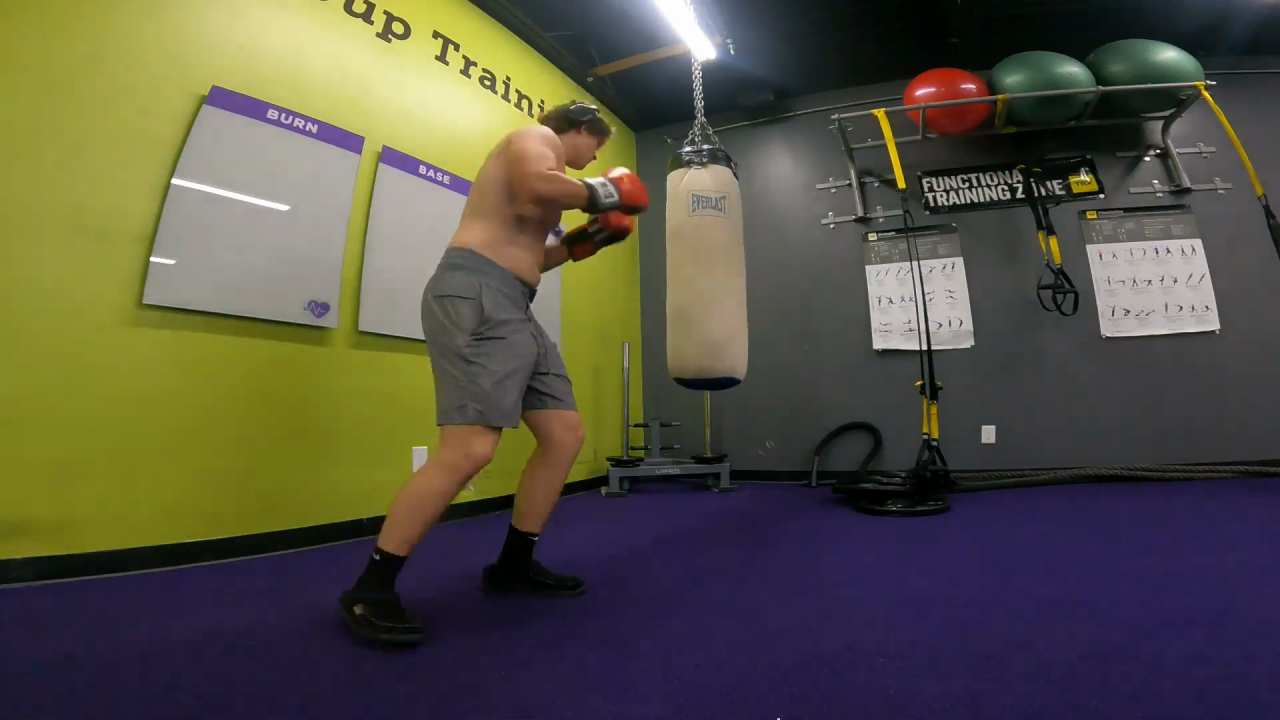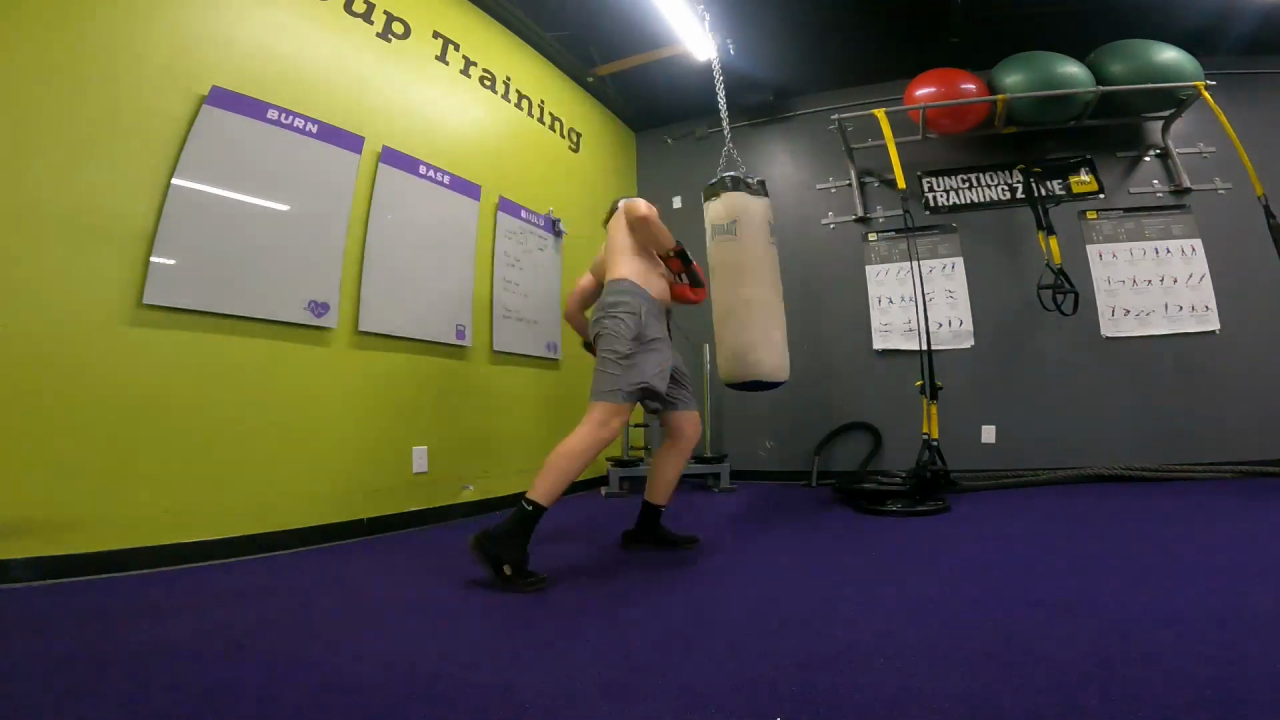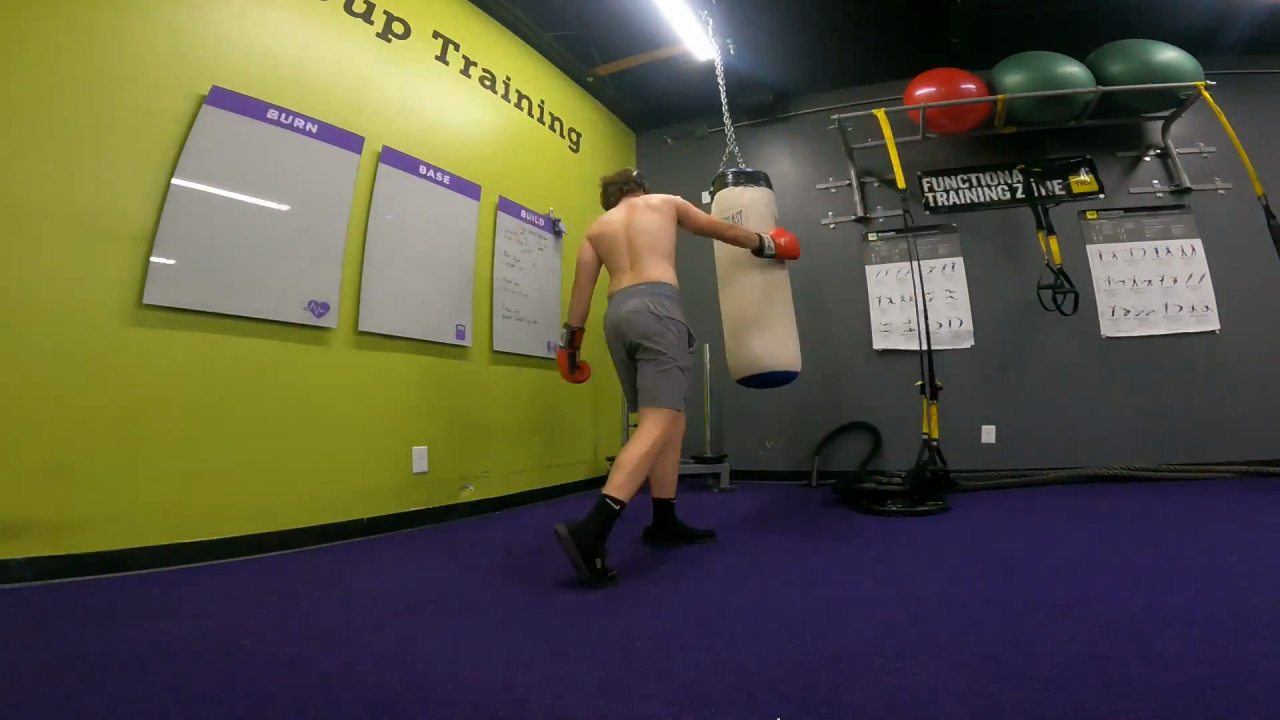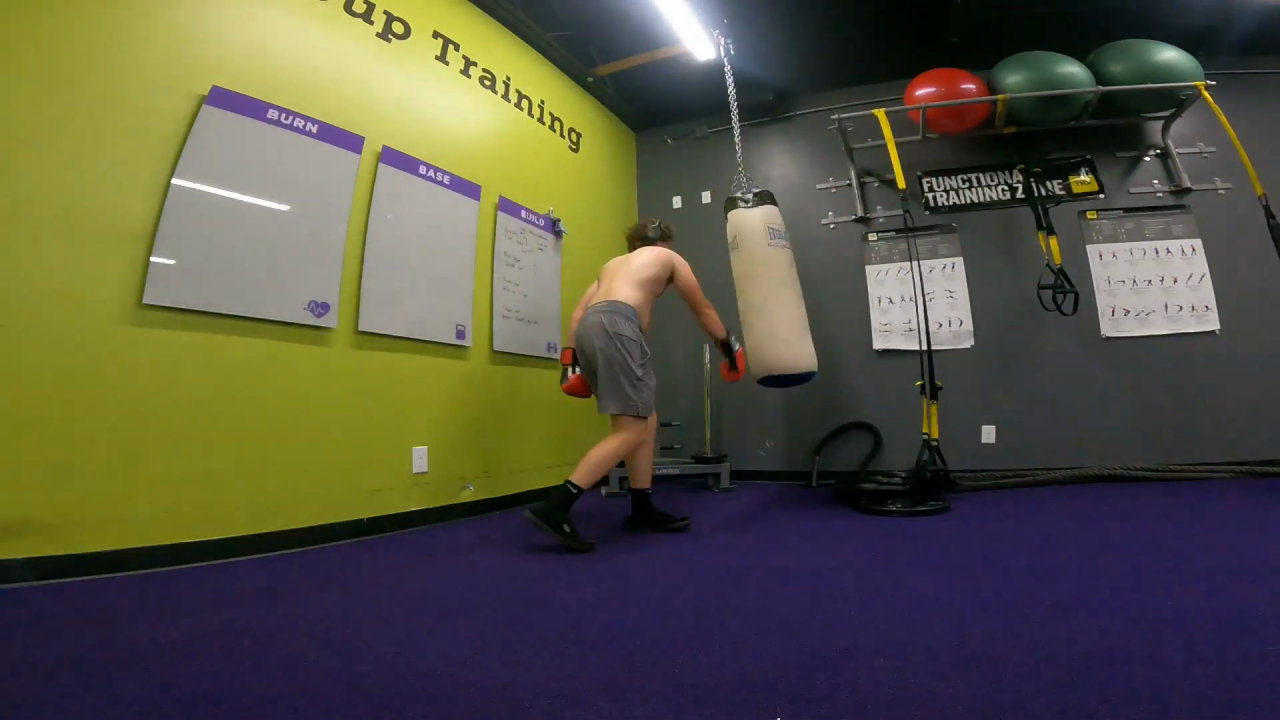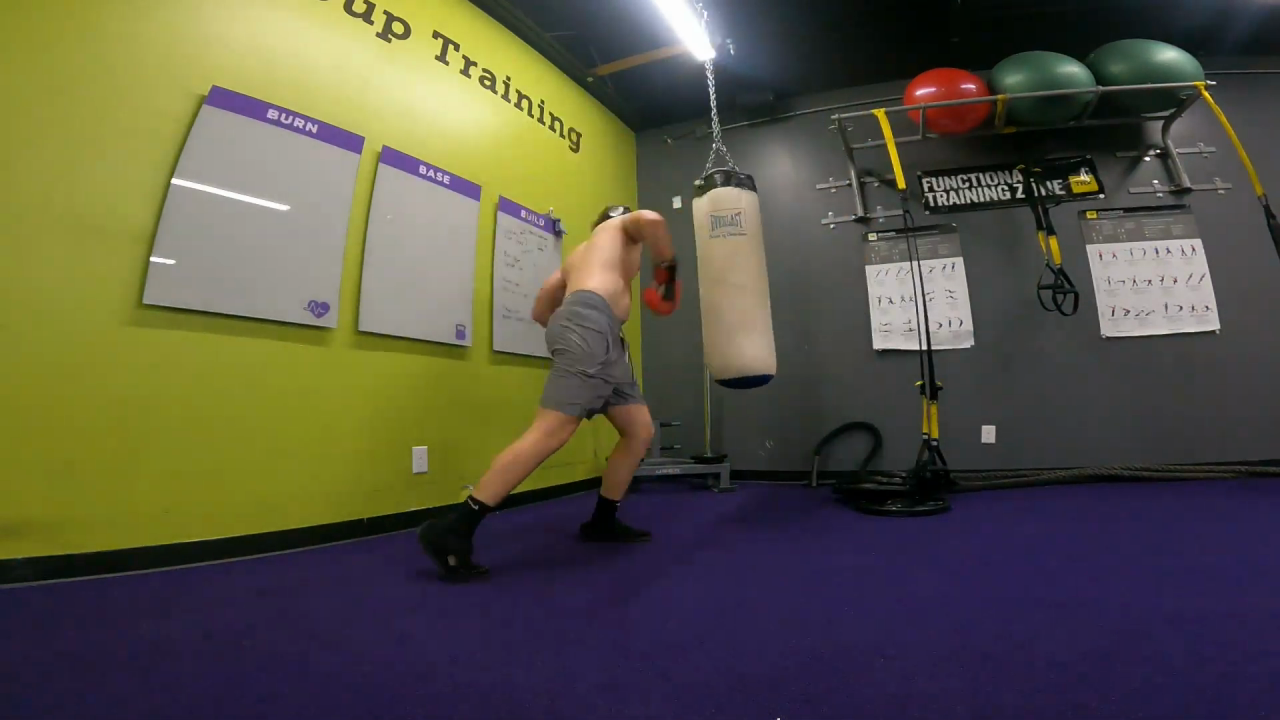
dt=0.7s
person 1, frame 1
left shoulder: (548, 185)
right shoulder: (529, 144)
right elbow: (545, 189)
left wrist: (590, 236)
right wrist: (602, 190)
left hip: (514, 315)
right hip: (474, 299)
left knee: (567, 436)
right knee: (470, 450)
left ankle: (515, 563)
person 1, frame 2
left shoulder: (609, 253)
right shoulder: (633, 212)
left elbow: (571, 307)
right elbow: (645, 216)
left wrist: (593, 341)
right wrist: (682, 260)
right hip: (632, 317)
left knee: (687, 428)
right knee: (599, 424)
left ankle: (648, 526)
right ankle: (510, 538)
person 1, frame 3
left shoulder: (598, 228)
right shoulder: (661, 206)
left elbow: (582, 282)
right elbow: (714, 227)
left wrist: (571, 341)
right wrist: (764, 244)
left hip: (623, 319)
right hip: (651, 314)
left knee: (666, 423)
right knee: (658, 427)
left ankle: (663, 521)
right ankle: (591, 529)
person 1, frame 4
left shoulder: (614, 265)
right shoulder: (669, 258)
left elbow: (579, 310)
right elbow: (703, 309)
left wrist: (571, 357)
right wrist: (731, 346)
left hip: (593, 328)
right hip: (616, 330)
left knee: (647, 424)
right knee: (630, 432)
left ankle: (643, 510)
right ankle: (556, 508)
person 1, frame 5
left shoulder: (579, 253)
right shoulder: (623, 225)
left elbow: (542, 308)
right elbow: (652, 221)
right wrist: (669, 272)
right hip: (589, 323)
left knee: (640, 429)
right knee: (549, 432)
left ankle: (604, 520)
right ankle: (453, 530)
